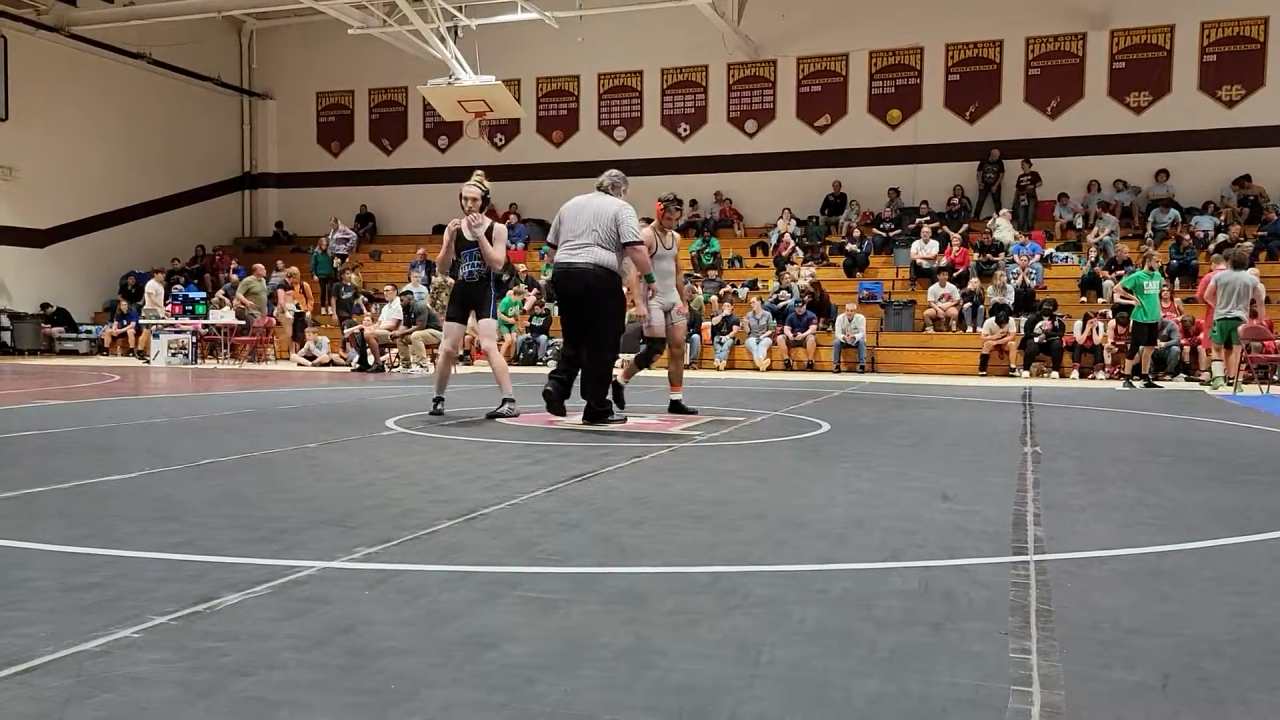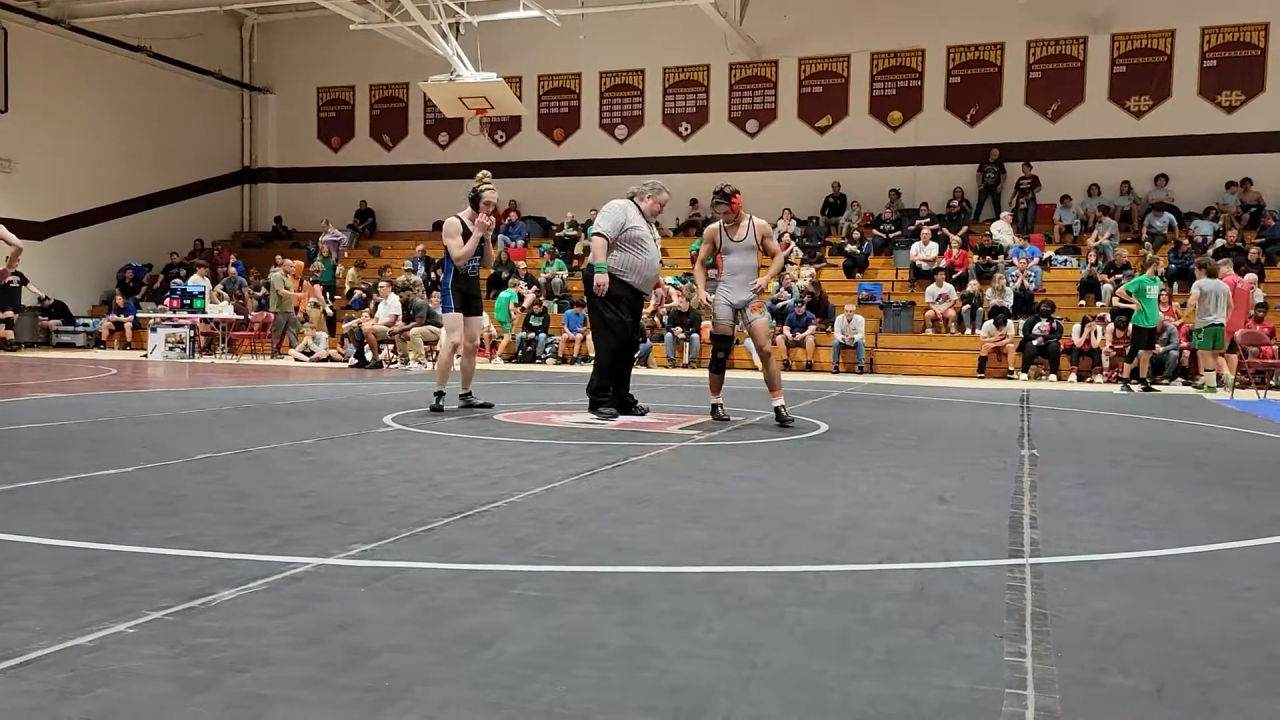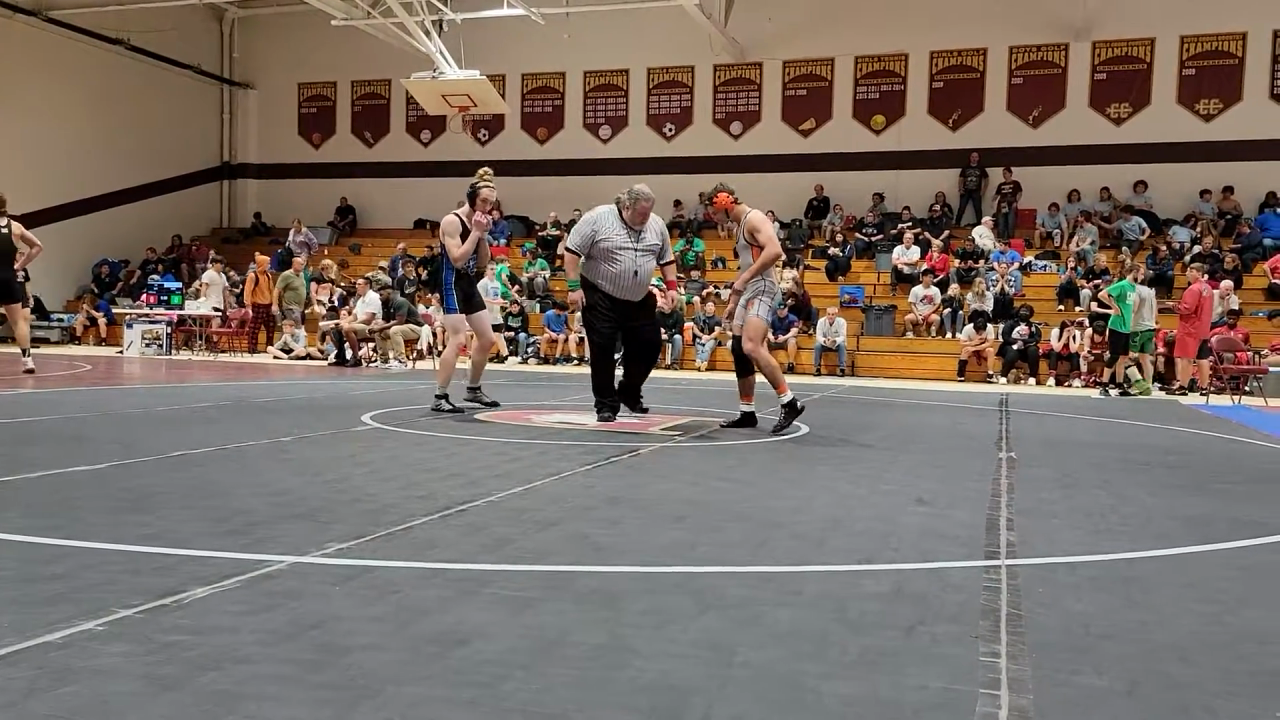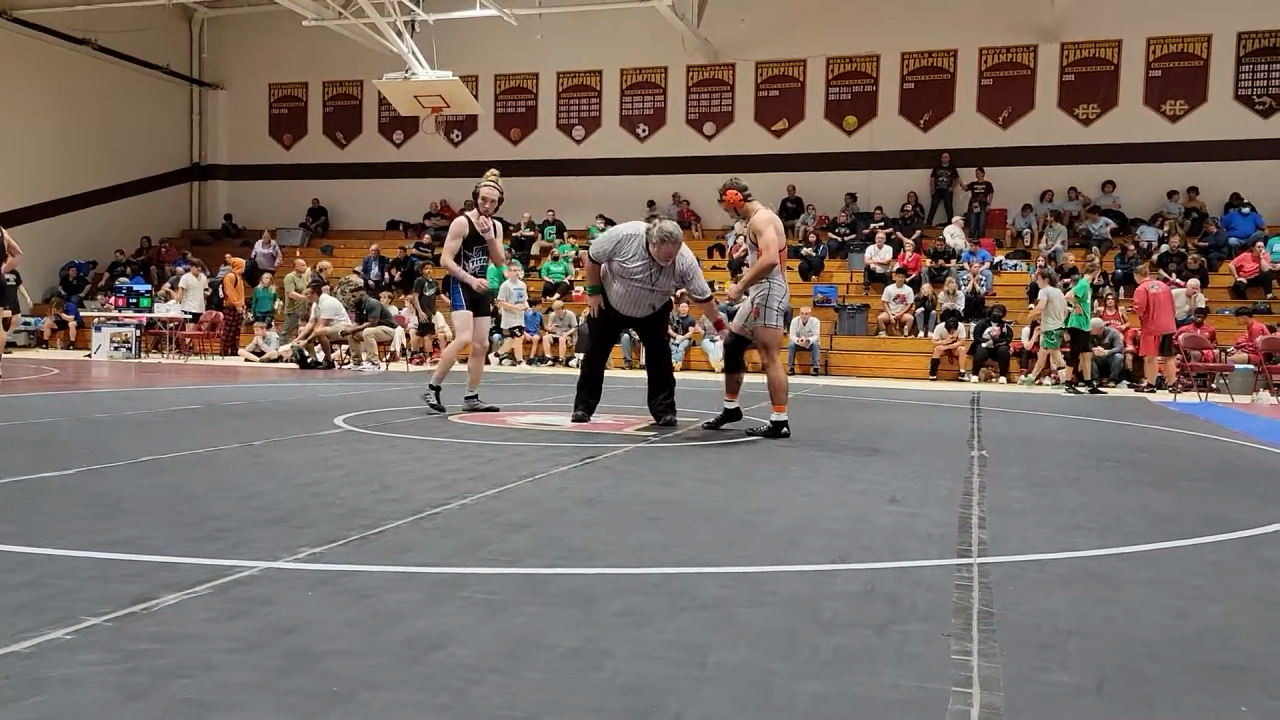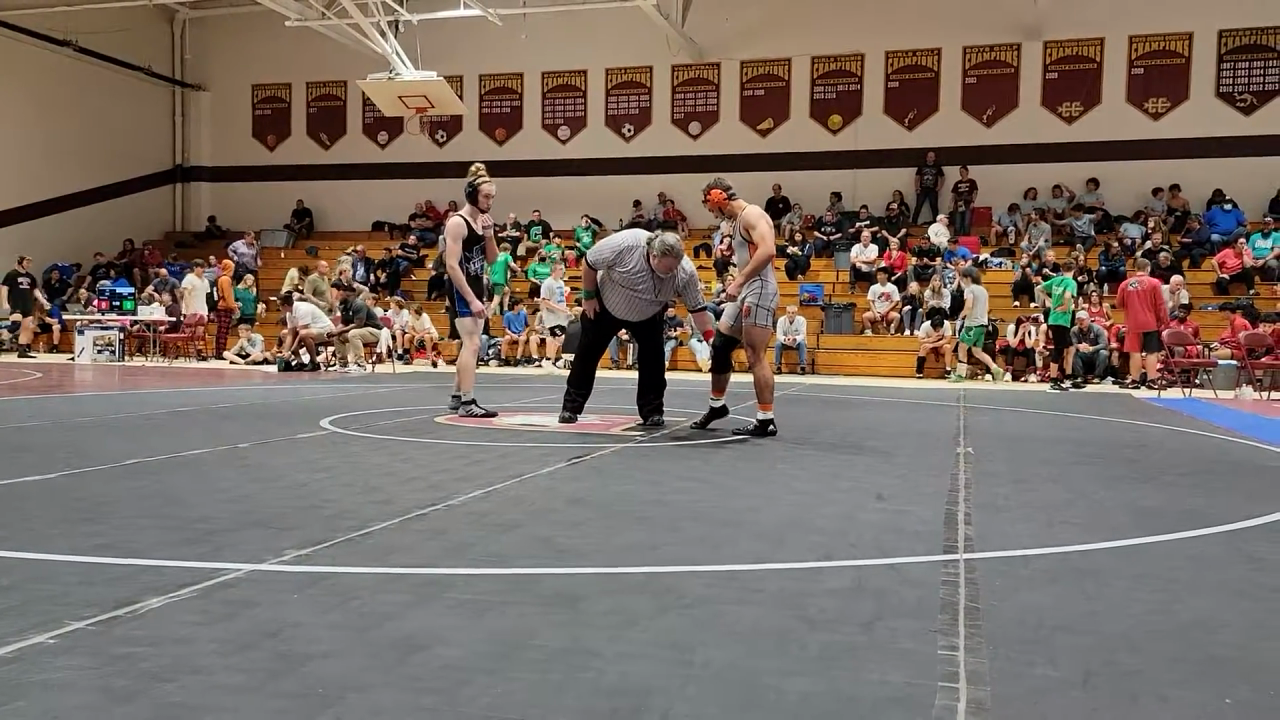
dt=0.7s
person 1, frame 1
left shoulder: (675, 237)
right shoulder: (645, 236)
right elbow: (632, 271)
left wrist: (683, 300)
right wrist: (639, 303)
left hip: (672, 298)
right hip: (652, 299)
left knee: (678, 348)
right knee: (654, 350)
left ankle: (676, 400)
right ankle: (620, 381)
person 1, frame 2
left shoulder: (760, 226)
right shoulder: (712, 231)
left elbow: (777, 256)
right elbow: (700, 264)
left wrist: (767, 278)
right wrist: (701, 289)
left hip: (752, 295)
right hip: (723, 294)
left knee: (764, 348)
right knee: (720, 351)
left ankle: (779, 406)
right ankle: (716, 403)
person 1, frame 3
left shoulder: (755, 219)
right shoulder: (739, 226)
left elbow: (775, 251)
left wrist: (745, 278)
right wrist: (732, 300)
left hip: (763, 289)
right hip: (748, 293)
left knee: (751, 348)
right knee: (739, 351)
left ankle: (789, 402)
right ankle: (747, 412)
person 1, frame 4
left shoulder: (761, 218)
right shoulder: (758, 220)
left elbow: (770, 260)
left wrist: (740, 286)
left hip: (770, 293)
right hip: (759, 293)
left knee: (769, 358)
right knee: (732, 346)
left ankle: (780, 422)
right ankle: (730, 408)
person 1, frame 5
left shoulder: (751, 214)
right shoulder: (737, 221)
left elbow: (768, 250)
left wrist: (738, 281)
left hip: (759, 290)
right hip: (744, 292)
left knee: (755, 357)
right knee: (720, 346)
left ankle: (766, 421)
right ankle: (716, 405)
person 2, frame 1
left shoulder: (497, 229)
right shoulder: (454, 228)
left elbow: (496, 265)
right elbow: (442, 266)
left wrist: (479, 234)
right wrist: (449, 243)
left hip: (485, 293)
right hip: (460, 293)
left knee: (489, 347)
right knee: (448, 350)
left ankle: (509, 402)
right ankle: (438, 399)
person 2, frame 2
left shoulder: (484, 225)
right shoulder: (453, 223)
left elbow: (488, 263)
right elbow: (459, 258)
left wrist: (487, 236)
right wrist: (478, 232)
left hip: (473, 287)
right hip: (454, 286)
left knee: (472, 343)
right knee: (453, 340)
left ankle: (466, 394)
right ankle: (438, 394)
person 2, frame 3
left shoulder: (479, 222)
right shoulder: (451, 221)
left elbow: (483, 262)
right elbow: (458, 260)
left wrist: (483, 235)
right wrist: (476, 232)
left hip: (470, 286)
right hip: (453, 286)
left knee: (487, 339)
right knee: (457, 340)
left ankle: (473, 388)
right ankle: (439, 398)
person 2, frame 4
left shoulder: (496, 227)
right shoulder: (462, 222)
left elbow: (500, 262)
right elbow: (446, 260)
left wrist: (490, 238)
right wrist: (470, 279)
left hip: (481, 289)
right hip: (460, 286)
left knee: (481, 345)
right knee: (463, 339)
left ankle: (471, 397)
right ankle: (432, 388)
person 2, frame 5
left shoulder: (484, 222)
right shoulder: (457, 223)
left elbow: (492, 260)
right elbow: (452, 266)
left wrist: (489, 235)
right wrist: (471, 299)
left hip: (476, 287)
right hip: (462, 290)
left knee: (469, 345)
right knee: (472, 344)
left ankle: (457, 396)
right ankle: (467, 403)
person 3, frame 1
left shoulder: (570, 205)
right shoulder: (621, 208)
left elbow: (552, 246)
right elbow: (636, 248)
right wrist: (649, 278)
left hip: (564, 277)
right hip: (598, 280)
left knee: (575, 341)
right knee: (601, 345)
left ankle: (556, 385)
right ankle: (597, 409)
person 3, frame 2
left shoulder: (647, 222)
right shoulder: (619, 209)
left elbow: (649, 259)
right elbow: (599, 238)
left wrist: (656, 285)
right wrist: (600, 270)
left hip: (633, 291)
right hip: (610, 286)
left knee: (628, 344)
right knee: (612, 340)
left ankle: (621, 399)
right ankle: (599, 399)
person 3, frame 3
left shoulder: (657, 225)
right shoulder: (597, 218)
left elbow: (666, 258)
right elbow: (572, 252)
left wrist: (671, 286)
right wrist: (573, 286)
left hip: (638, 300)
right hip: (600, 298)
left knee: (650, 345)
right knee: (604, 351)
left ankle: (629, 394)
right ankle: (606, 405)
person 3, frame 4
left shoulder: (686, 261)
right shoulder: (624, 235)
left elbow: (703, 296)
right elbow: (593, 258)
left wrist: (719, 325)
right wrist: (593, 292)
left hip: (652, 314)
right hip: (609, 306)
left knee: (660, 357)
right knee: (595, 354)
left ankle: (664, 411)
right ankle: (583, 407)
person 3, frame 5
left shoulder: (685, 271)
right shoulder: (625, 243)
left elbow: (697, 307)
right elbow: (590, 263)
left wrist: (710, 337)
right wrist: (588, 296)
right hip: (604, 306)
left knee: (653, 358)
right knee: (588, 353)
left ankle: (652, 412)
right ankle: (571, 407)
